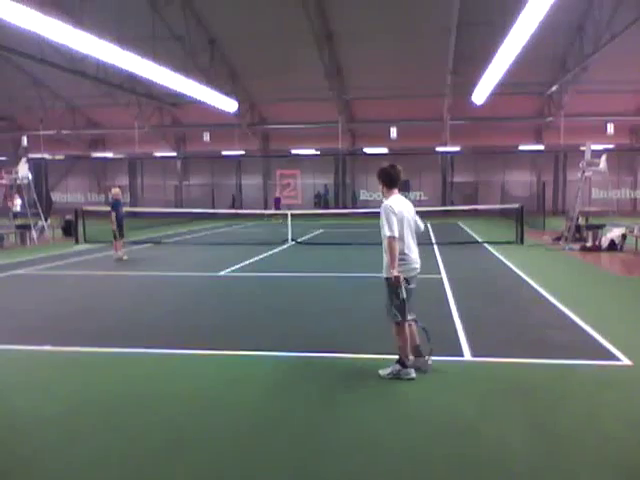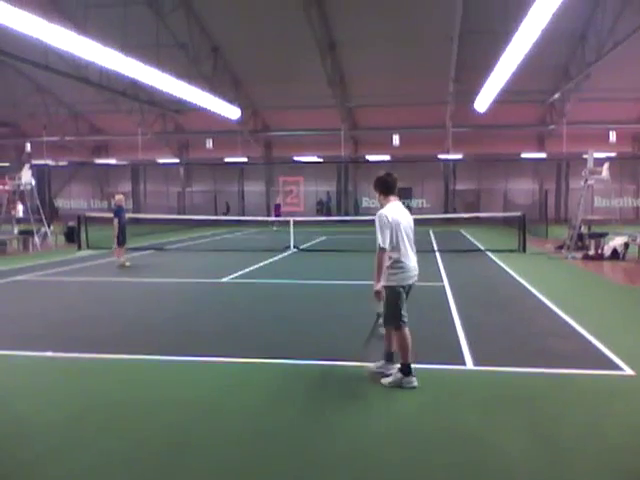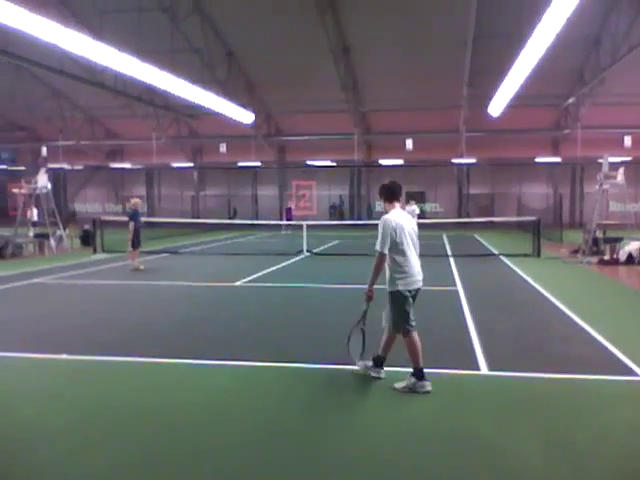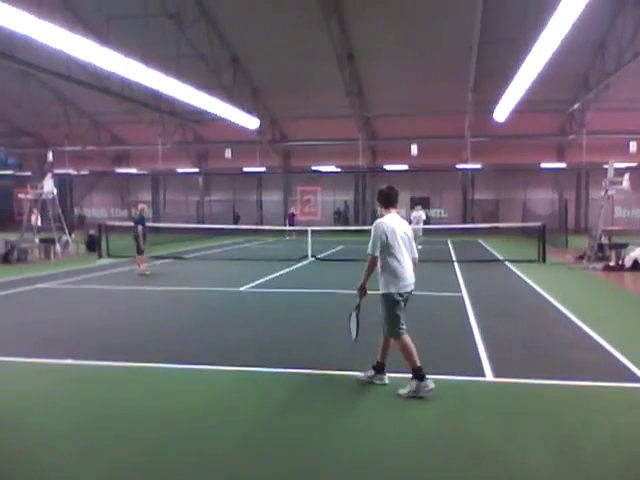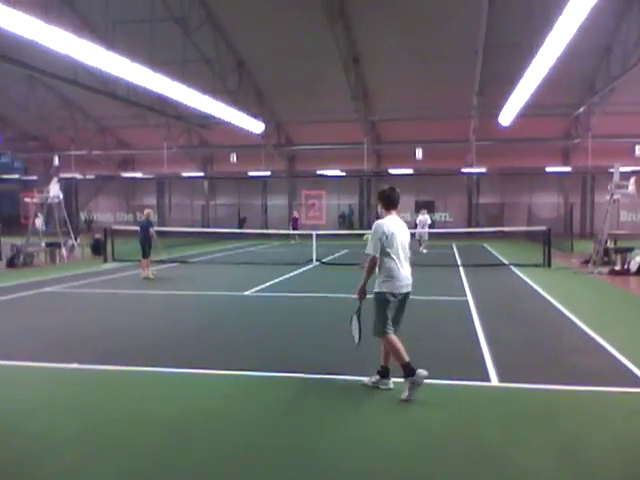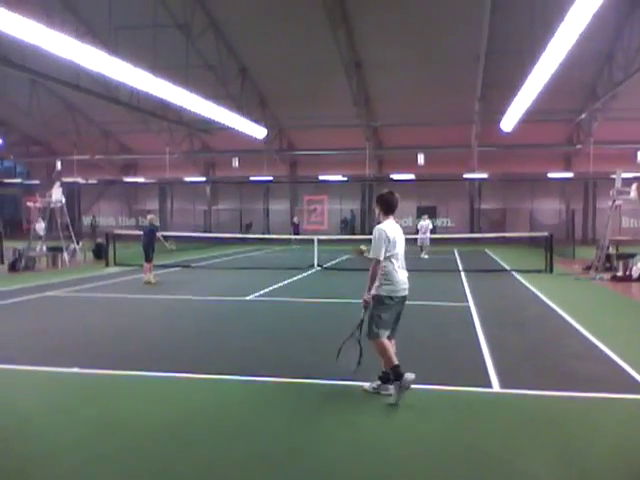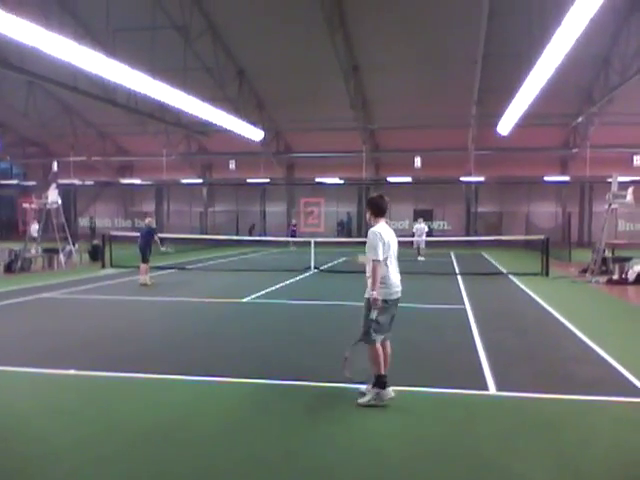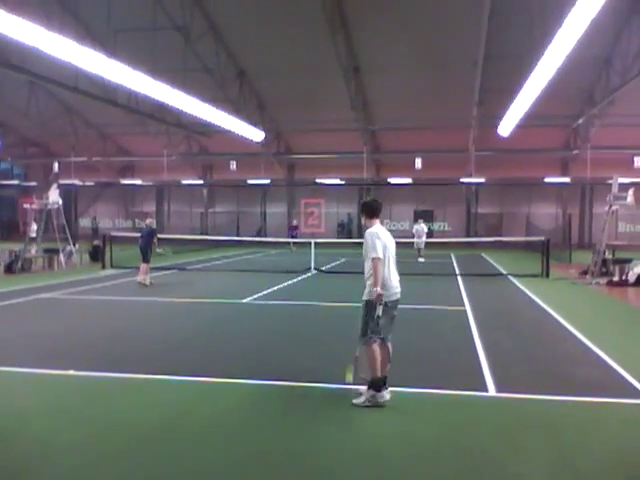
dt=0.2s
person 1, frame 1
left shoulder: (388, 206)
right shoulder: (406, 203)
left elbow: (392, 239)
right elbow: (420, 228)
left wrist: (394, 268)
left hip: (399, 269)
right hip: (412, 265)
left knee: (398, 318)
right knee: (406, 314)
left ankle: (404, 366)
right ankle: (417, 356)
person 1, frame 2
left shoulder: (383, 215)
right shoulder: (404, 211)
left elbow: (383, 251)
left wrist: (378, 281)
left hip: (395, 275)
right hip: (409, 271)
left knee: (398, 324)
right knee: (393, 321)
left ankle: (407, 374)
right ankle: (389, 362)
person 1, frame 3
left shoulder: (387, 220)
right shoulder: (409, 219)
left elbow: (382, 257)
left wrist: (370, 285)
left hip: (400, 281)
right hip: (413, 278)
left knee: (407, 329)
right knee: (391, 324)
left ankle: (419, 378)
right ankle: (377, 364)
person 1, frame 4
left shoulder: (381, 224)
right shoulder: (405, 224)
left elbow: (373, 259)
right elbow: (414, 258)
left wrist: (363, 282)
left hip: (392, 285)
right hip: (406, 282)
left knee: (398, 332)
right knee: (388, 328)
left ankle: (420, 379)
right ankle: (379, 371)
person 1, frame 5
left shoulder: (380, 225)
right shoulder: (403, 226)
left elbow: (373, 259)
left wrist: (363, 285)
left hip: (388, 285)
right hip: (404, 284)
left knee: (385, 332)
right knee: (388, 330)
left ankle: (412, 373)
right ankle: (384, 375)
person 1, frame 6
left shoulder: (381, 229)
right shoulder: (397, 229)
left elbow: (377, 264)
left wrist: (368, 291)
right wrist: (369, 254)
left hip: (386, 289)
right hip: (400, 288)
left knee: (376, 334)
right knee: (387, 335)
left ankle: (399, 376)
right ankle: (386, 380)
person 1, frame 7
left shoulder: (375, 232)
right shoulder: (389, 231)
left elbow: (376, 264)
left wrist: (374, 291)
left hip: (381, 292)
right hip: (393, 290)
left knee: (371, 338)
right knee: (383, 338)
left ankle: (381, 387)
right ankle: (381, 384)
person 1, frame 8
left shoulder: (372, 233)
right shoulder: (385, 233)
left elbow: (377, 261)
left wrist: (377, 288)
left hip: (379, 293)
right hip: (392, 292)
left knee: (370, 339)
right knee: (384, 339)
left ankle: (376, 390)
right ankle: (382, 385)
